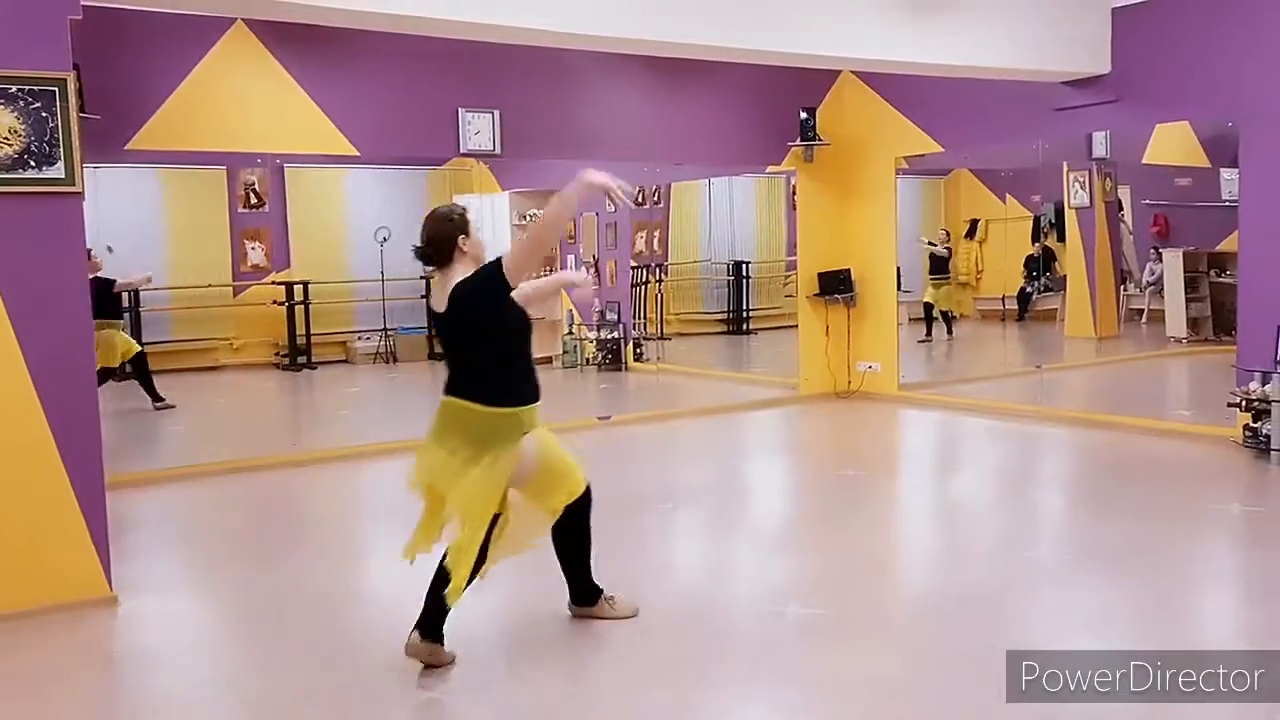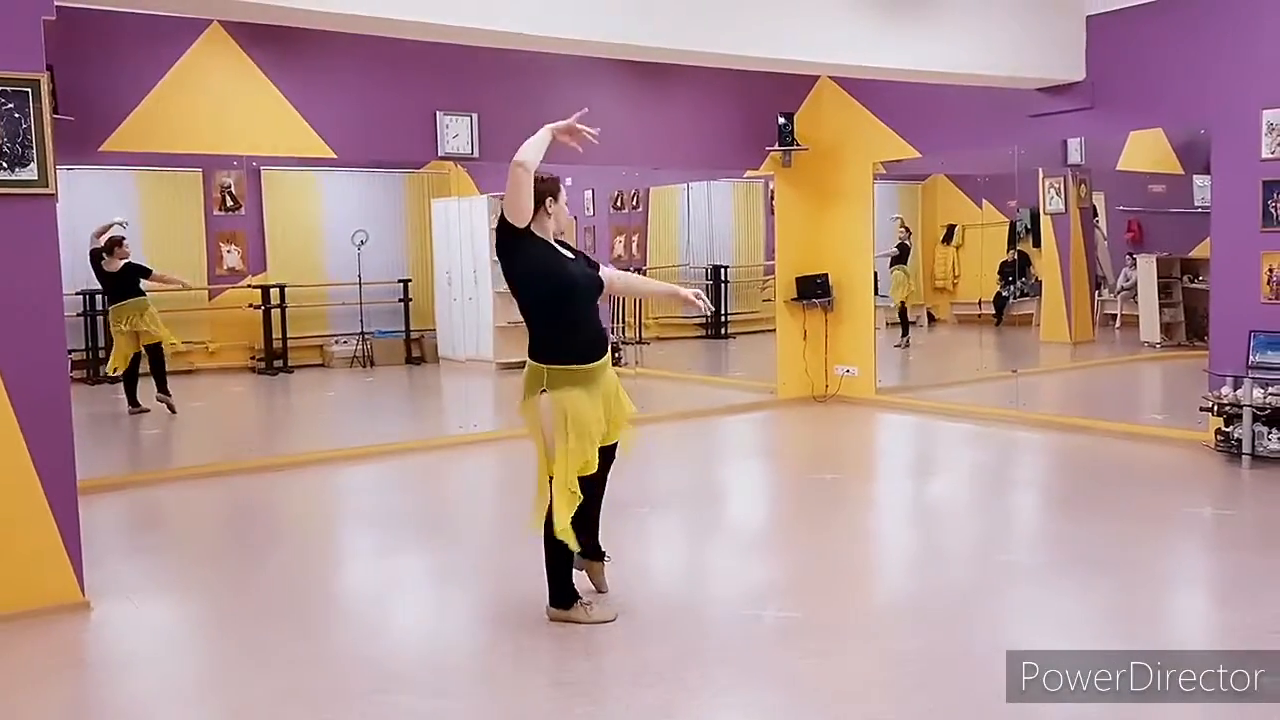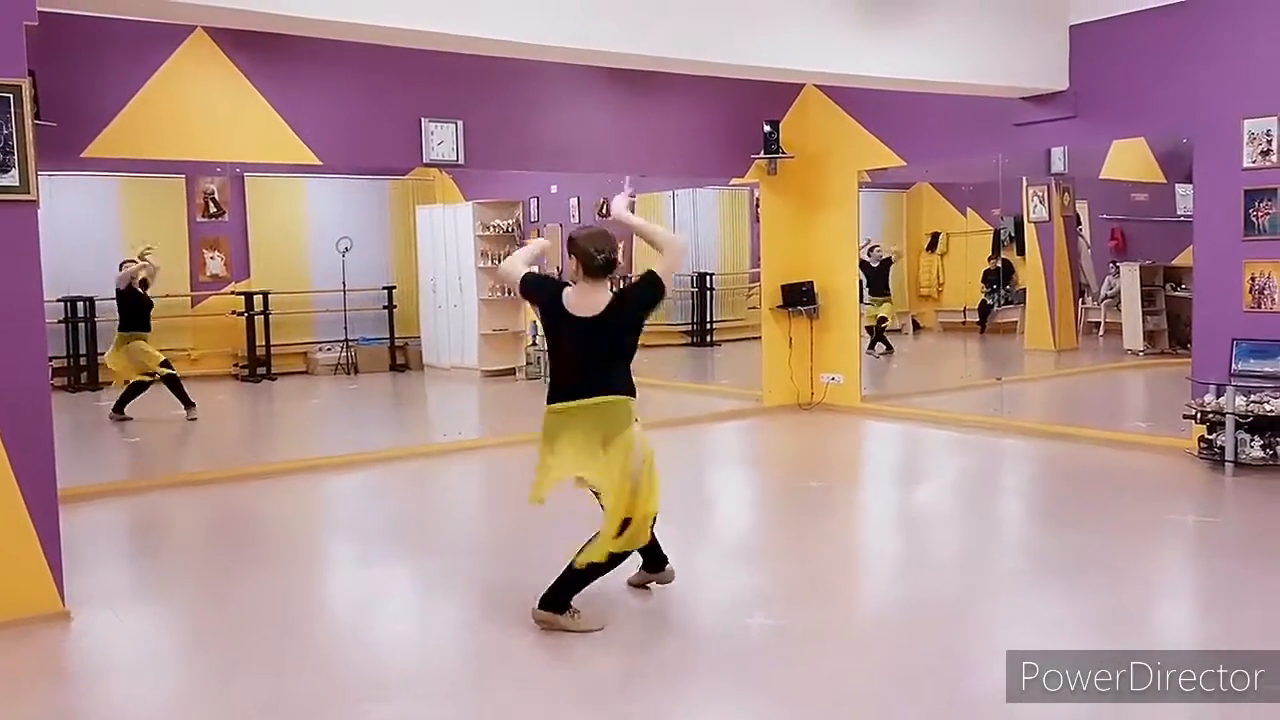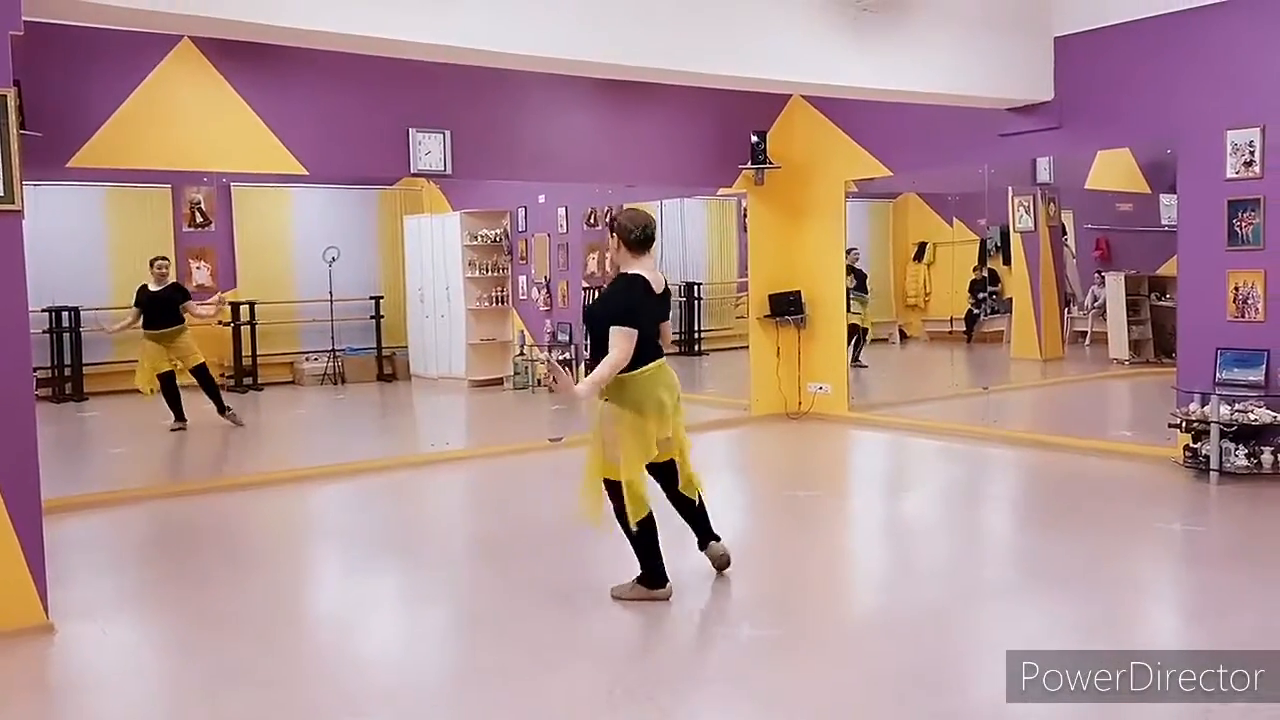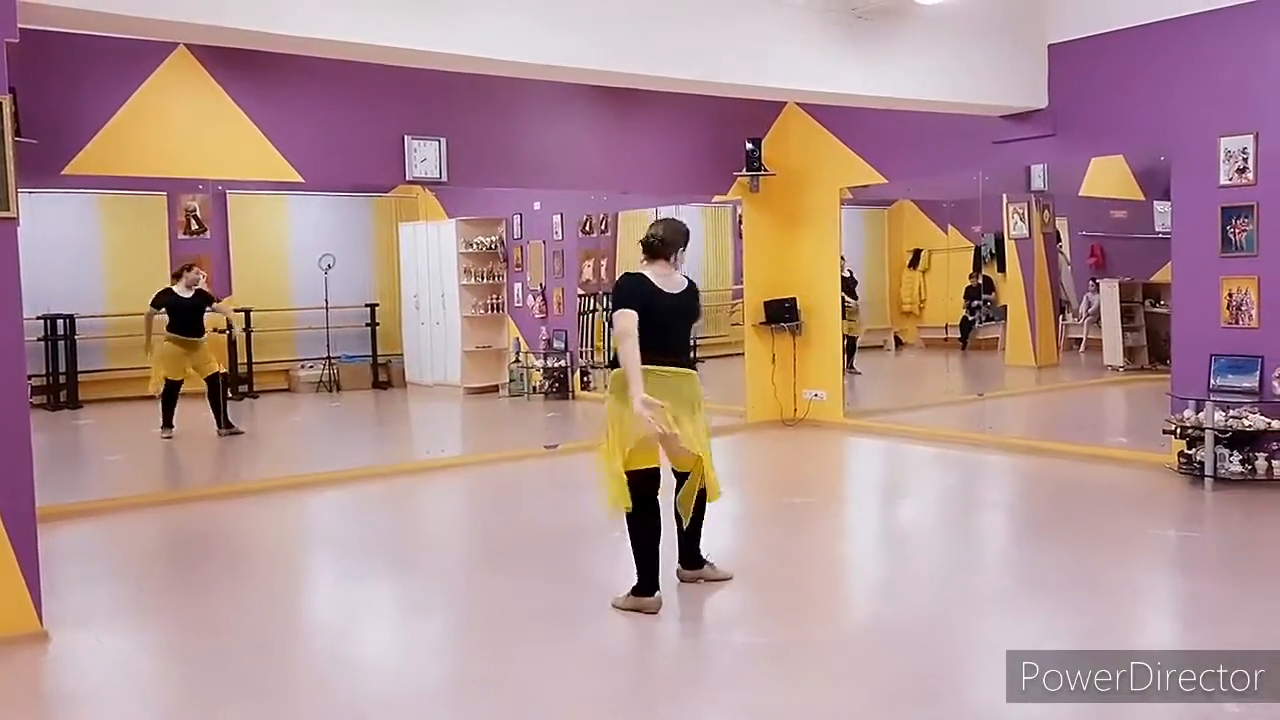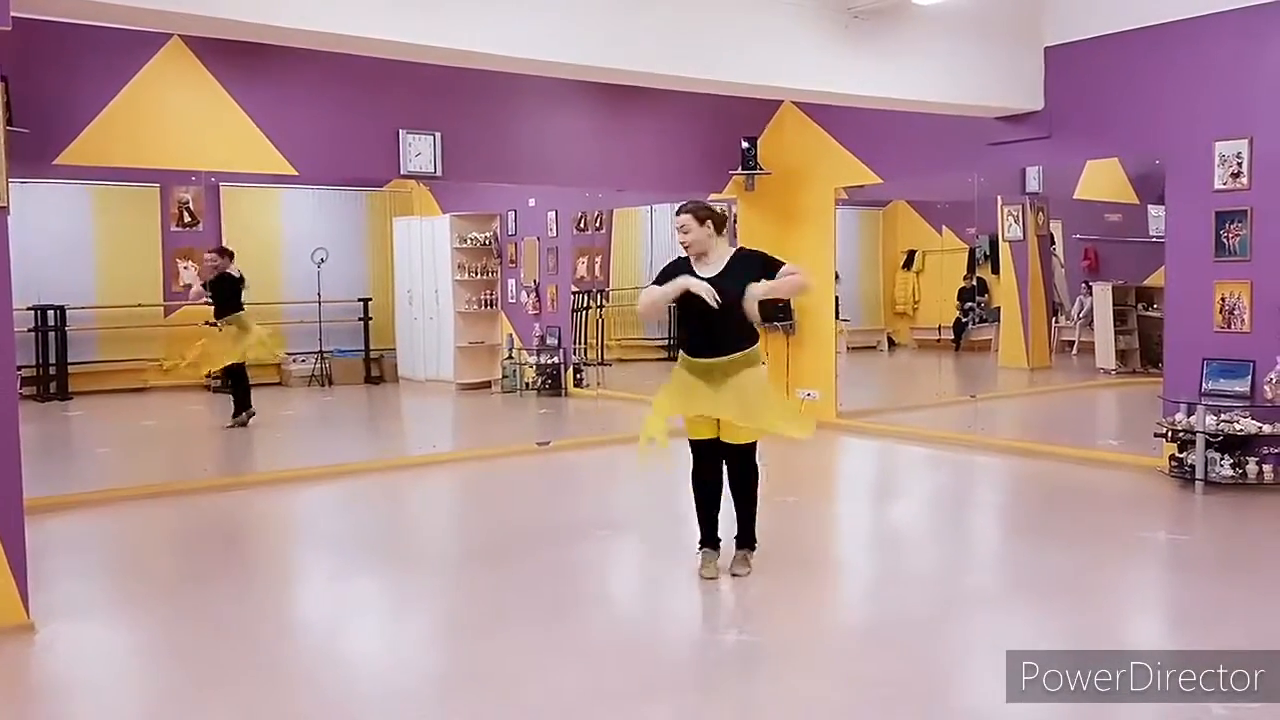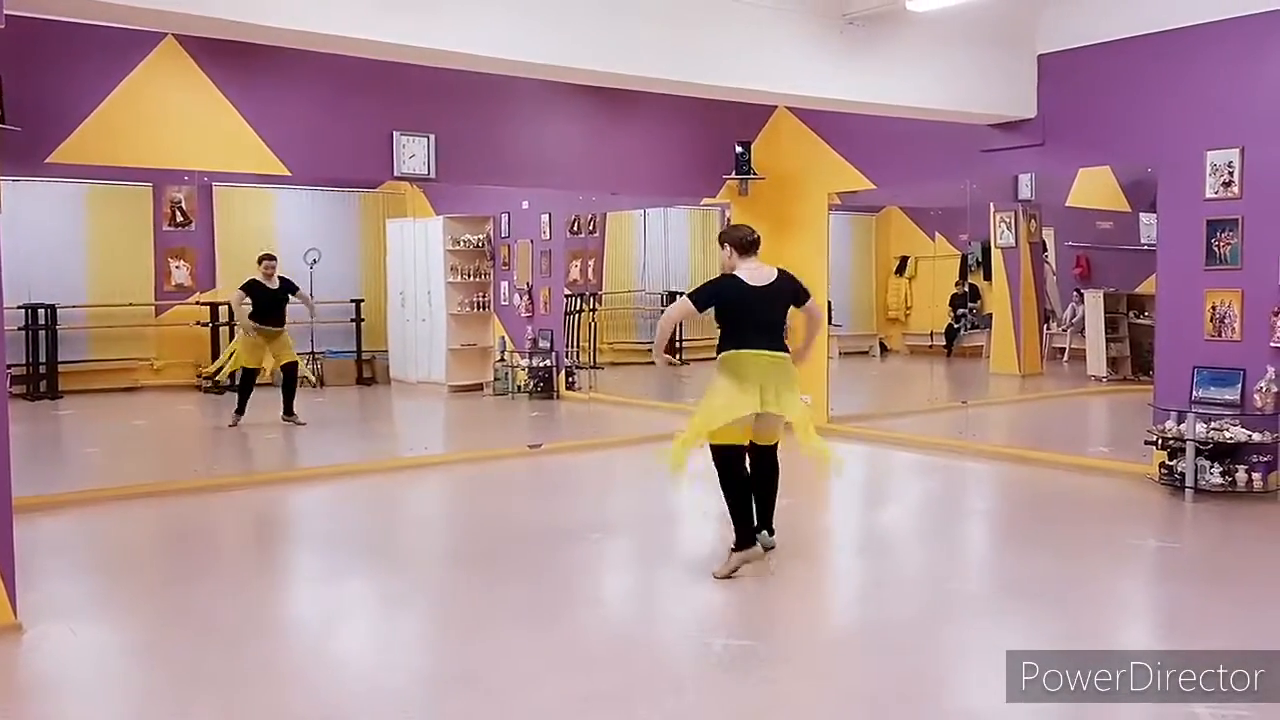
dt=0.7s
person 1, frame 1
left shoulder: (447, 297)
right shoulder: (477, 290)
left elbow: (517, 299)
right elbow: (539, 237)
left wrist: (565, 279)
right wrist: (584, 182)
left hip: (462, 426)
right hip: (502, 432)
left knee: (479, 530)
right knee: (572, 495)
left ankle: (428, 633)
right ankle: (585, 597)
person 1, frame 2
left shoulder: (569, 255)
right shoulder: (518, 246)
left elbow: (618, 280)
right elbow: (521, 167)
left wrist: (674, 290)
right wrist: (552, 131)
left hip: (596, 377)
right hip: (558, 386)
left knee: (598, 467)
right knee: (568, 487)
left ankle: (589, 550)
right ankle: (562, 600)
person 1, frame 3
left shoulder: (552, 296)
right shoulder: (628, 304)
left elbow: (509, 270)
right elbow: (674, 250)
left wrist: (535, 245)
right wrist: (625, 217)
left hip: (563, 422)
right hip: (610, 422)
left knee: (625, 500)
right knee: (629, 517)
left ankle: (654, 562)
right ankle: (554, 604)
person 1, frame 4
left shoulder: (625, 287)
right shoulder: (657, 282)
left elbow: (620, 354)
left wrist: (584, 390)
left hip: (628, 397)
right hip: (658, 388)
left knee: (623, 487)
right knee: (669, 471)
left ankle: (653, 580)
right ankle: (711, 540)
person 1, frame 5
left shoulder: (629, 285)
right shoulder: (689, 290)
left elbow: (626, 334)
left wrist: (636, 391)
left hip: (636, 396)
right hip: (683, 389)
left knee: (640, 488)
right knee: (693, 478)
left ankle: (646, 589)
right ankle: (691, 562)
person 1, frame 6
left shoulder: (747, 260)
right shoulder: (680, 267)
left elbow: (802, 280)
right elbow: (644, 308)
left wrist: (763, 290)
right wrist: (682, 285)
left hip: (741, 370)
right hip: (696, 374)
left knee: (740, 458)
right knee: (705, 460)
left ankle: (746, 543)
right ankle: (709, 545)
person 1, frame 7
left shoulder: (723, 286)
right shoulder: (782, 279)
left elbow: (671, 315)
right elbow: (816, 314)
left wrist: (658, 351)
right wrist: (802, 350)
left hip: (736, 374)
right hip: (778, 371)
left knee: (729, 457)
right knee: (765, 451)
left ankle: (745, 542)
right ankle: (765, 530)
person 2, frame 1
left shoulder: (92, 281)
right shoulder: (96, 283)
right elbow: (127, 285)
right wrist: (144, 278)
left hip: (109, 330)
right hip: (104, 330)
left knee: (139, 358)
right knee: (108, 371)
left ankle: (157, 399)
person 2, frame 2
left shoulder: (98, 264)
right shoulder: (131, 267)
left elbow: (94, 237)
right elbow: (160, 278)
left wrist: (111, 224)
right wrist: (181, 282)
left hip: (118, 315)
right hip: (140, 310)
left knee: (130, 359)
right knee: (155, 352)
left ankle: (133, 404)
right ankle: (163, 391)
person 2, frame 3
left shoulder: (140, 287)
right shoulder: (124, 288)
left elbow: (152, 274)
right elbow: (120, 279)
left wrist: (147, 261)
right wrist: (142, 263)
left hip: (139, 340)
right hip: (130, 341)
left knee: (146, 379)
right knee: (165, 369)
left ankle: (117, 410)
right ankle: (189, 405)
person 2, frame 4
left shoulder: (177, 288)
right shoulder: (143, 291)
left elbow: (195, 311)
right elbow: (133, 319)
left wrist: (215, 309)
right wrist: (113, 329)
left hip: (179, 336)
right hip: (153, 341)
left knee: (202, 373)
right knee: (167, 379)
left ankle: (224, 410)
right ankle: (179, 419)
person 2, frame 5
left shoulder: (202, 294)
right shoulder: (167, 294)
left elbow: (222, 308)
right elbow: (149, 315)
right wrist: (148, 341)
left hip: (198, 345)
right hip: (175, 344)
left knee: (217, 382)
right knee: (172, 386)
left ankle: (224, 424)
right ankle: (167, 425)
person 2, frame 6
left shoulder: (222, 277)
right shoulder: (236, 274)
left elbow: (193, 296)
left wrist: (200, 285)
left hip: (232, 327)
right hip: (239, 324)
left knee: (230, 370)
right knee: (238, 369)
left ankle: (241, 411)
right ankle: (245, 408)
person 2, frame 7
left shoulder: (284, 282)
right shoulder: (253, 284)
left elbow: (303, 296)
right elbow: (235, 300)
left wrist: (311, 307)
right wrist: (244, 323)
left hip: (278, 334)
right hip: (256, 334)
left knee: (291, 369)
right knee: (249, 374)
left ankle: (288, 413)
right ankle: (239, 412)
